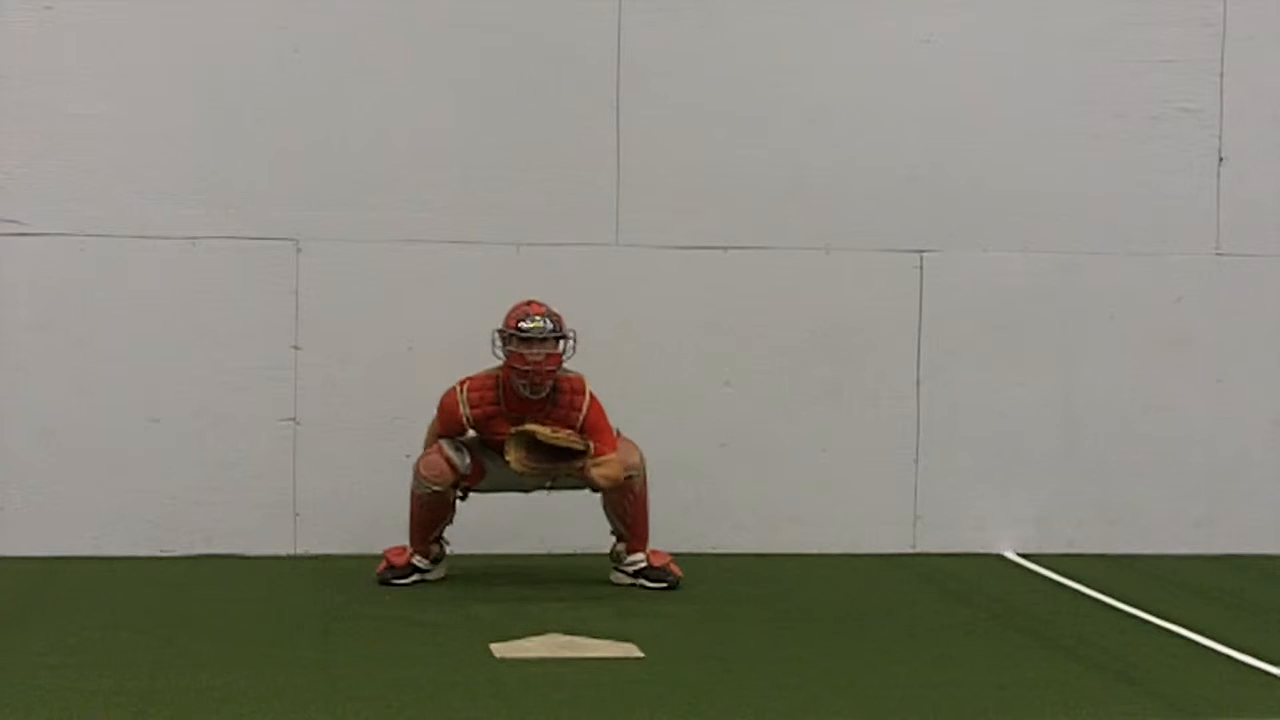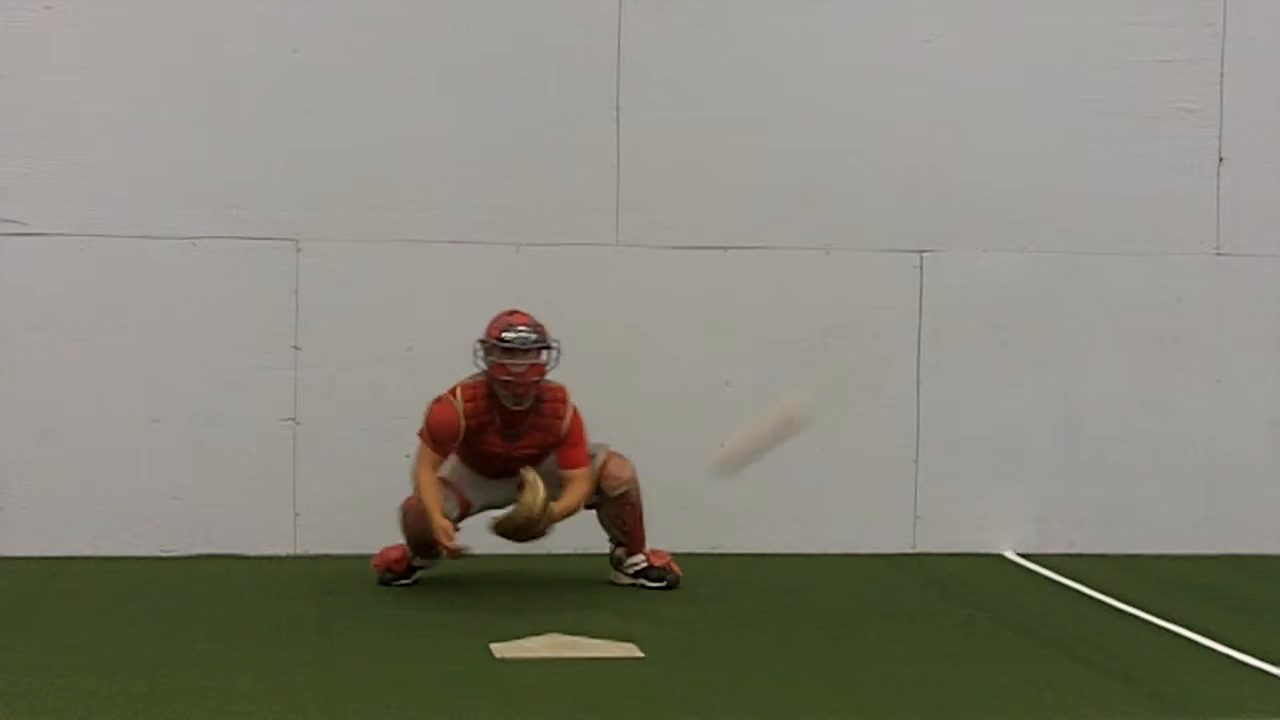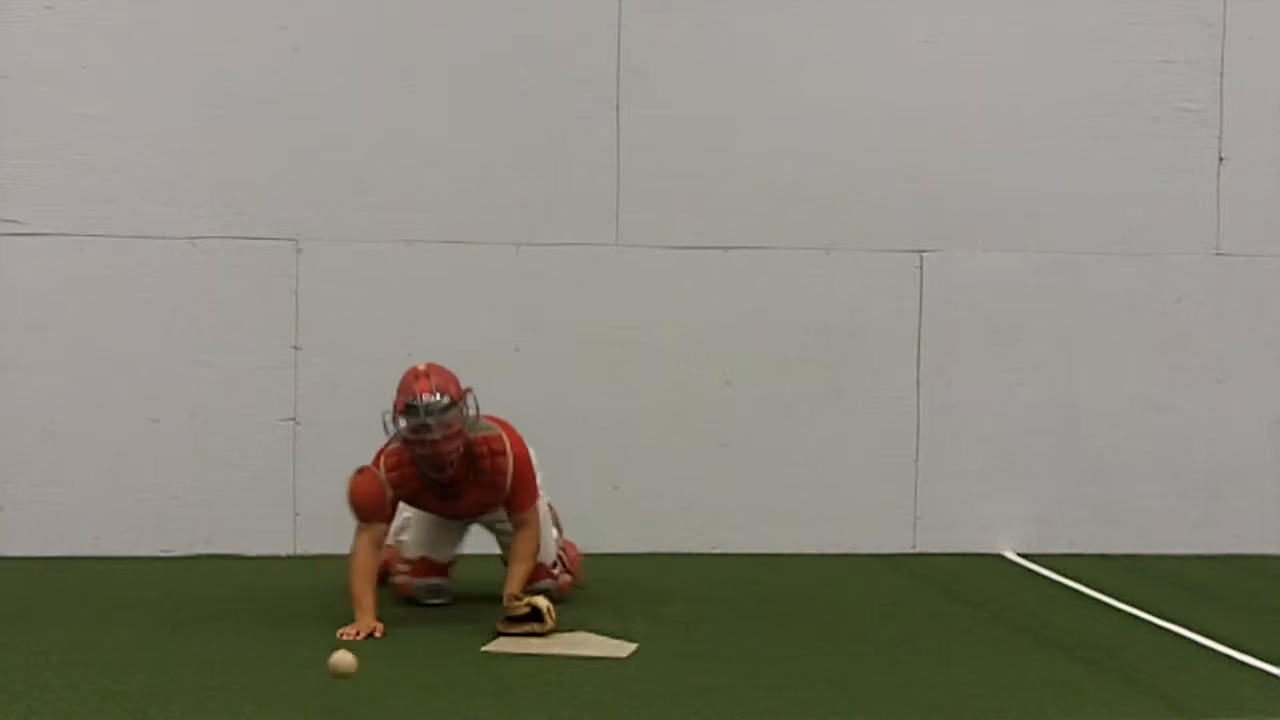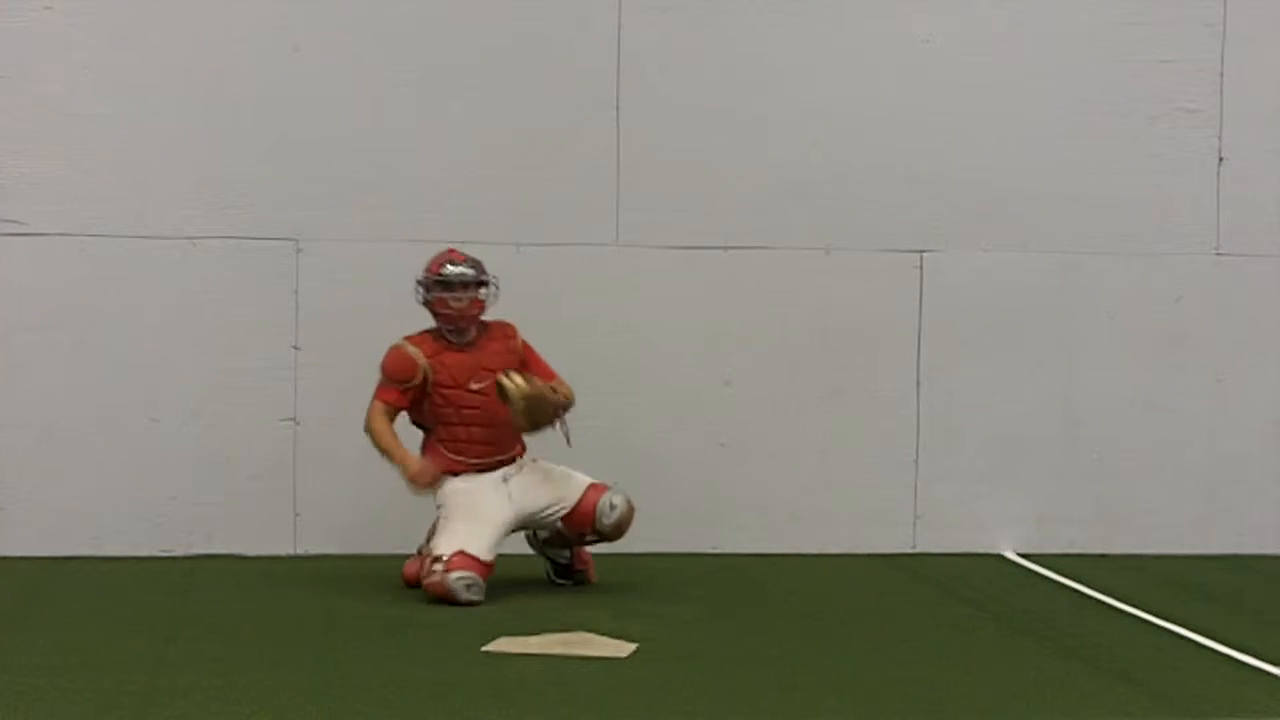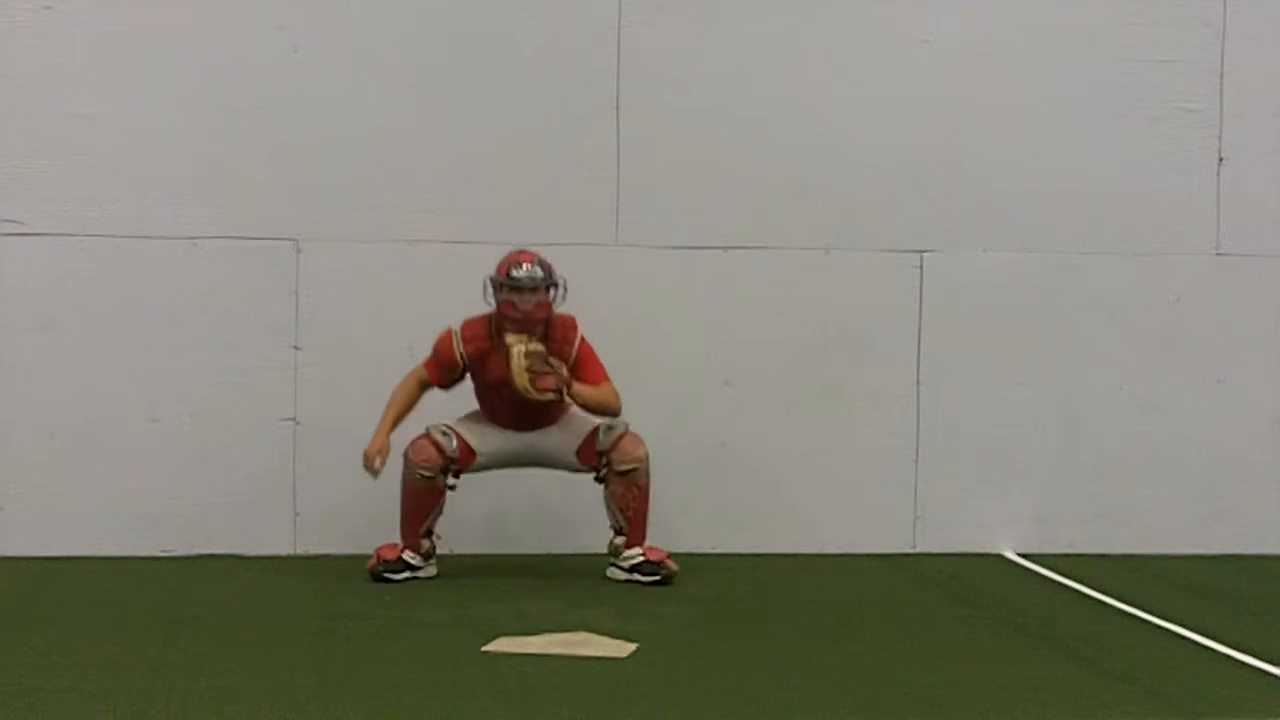
dt=1s
person 1, frame 1
left shoulder: (577, 397)
right shoulder: (473, 395)
left elbow: (615, 473)
right elbow: (437, 436)
left wrist: (590, 475)
right wrist: (432, 479)
right hip: (495, 462)
left knee: (628, 458)
right knee: (432, 465)
left ankle: (632, 558)
right ankle: (423, 555)
person 1, frame 2
left shoulder: (559, 407)
right shoulder: (459, 401)
left elbow: (580, 482)
right elbow: (426, 469)
left wrist: (553, 513)
right wrist: (437, 522)
left hip: (539, 470)
right hip: (471, 472)
left knee: (617, 472)
right knee: (418, 513)
left ankle: (633, 560)
right ankle: (418, 558)
person 1, frame 3
left shoulder: (504, 449)
right shoulder: (391, 466)
left elbow: (525, 526)
right elbow: (367, 541)
left wrist: (514, 589)
right wrist: (366, 615)
left hip: (507, 496)
right hip: (438, 506)
left knee: (548, 584)
left ankle: (548, 533)
right ankle: (406, 540)
person 1, frame 4
left shoulder: (507, 338)
right shoulder: (417, 355)
left elbow: (565, 395)
right elbow: (376, 420)
left wrist: (554, 394)
right wrist: (407, 461)
left hip: (522, 474)
right hip: (464, 487)
left knee: (616, 512)
right knee: (456, 586)
left ankle: (554, 544)
right ankle: (437, 551)
person 1, frame 5
left shoulder: (567, 336)
right shoulder: (470, 338)
left elbow: (612, 405)
right elbow: (419, 380)
left wrist: (570, 389)
right wrist: (382, 434)
left hip: (556, 431)
right hip: (492, 432)
left knee: (629, 449)
right knee: (423, 453)
left ankle: (629, 553)
right ankle: (414, 552)
